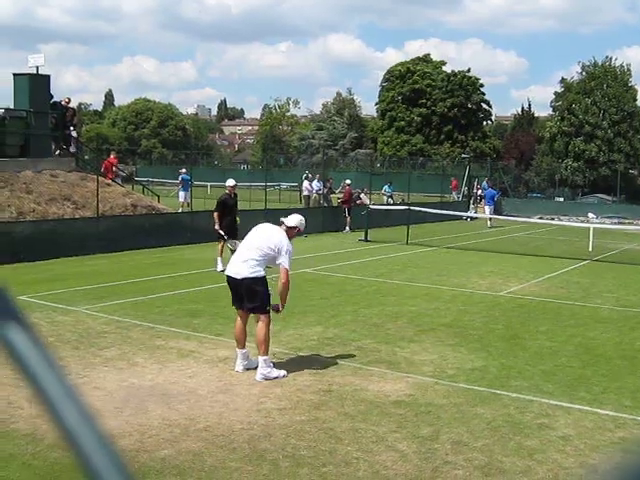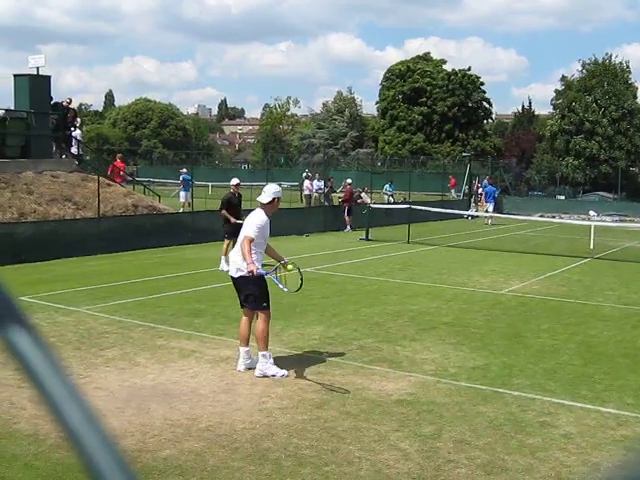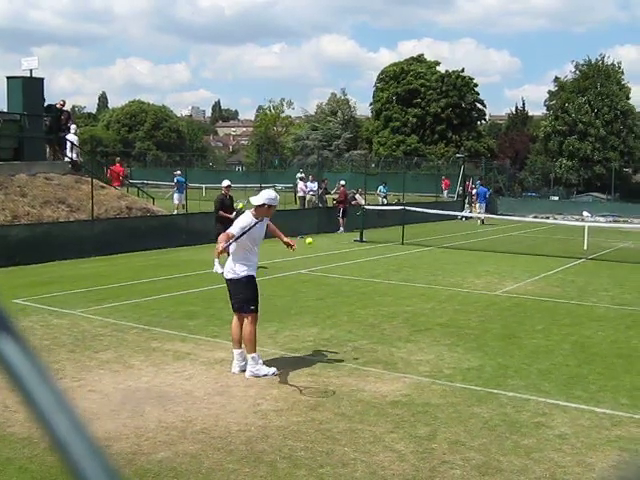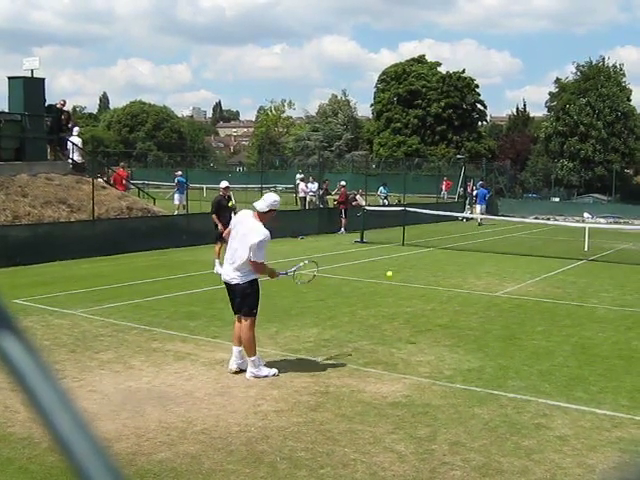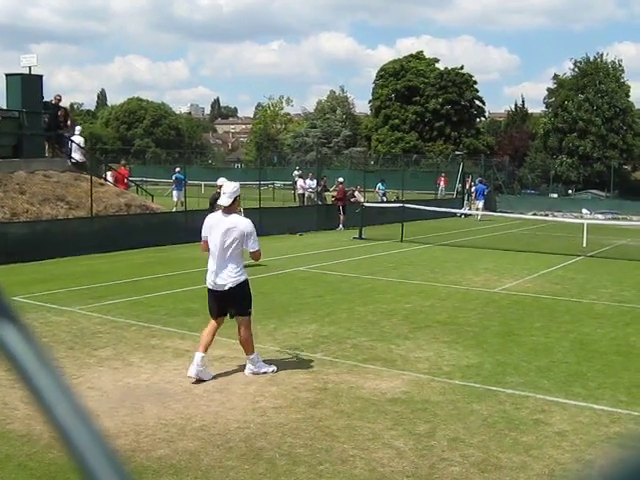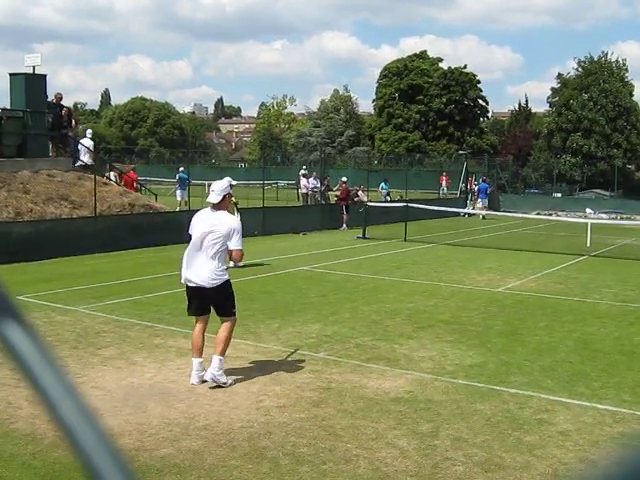
dt=0.4s
person 1, frame 1
left shoulder: (264, 226)
right shoulder: (285, 245)
right elbow: (283, 281)
right wrist: (282, 304)
left hip: (232, 271)
right hip: (250, 275)
left knee: (242, 316)
right knee: (263, 319)
left ankle: (242, 360)
right ankle: (264, 368)
person 1, frame 2
left shoulder: (258, 215)
right shoulder: (261, 219)
left elbow: (264, 246)
right elbow: (245, 242)
left wrist: (282, 261)
right wrist: (250, 263)
left hip: (237, 270)
right hip: (247, 271)
left knee: (248, 313)
right knee: (263, 314)
left ankle: (245, 359)
right ankle: (264, 365)
person 1, frame 3
left shoulder: (261, 218)
right shoulder: (246, 221)
left elbow: (269, 225)
right elbow: (225, 236)
left wrist: (283, 238)
right wrist: (222, 244)
left hip: (242, 273)
right hip: (241, 274)
left knee: (239, 316)
right knee: (250, 317)
left ankle: (238, 361)
right ankle: (253, 366)
person 1, frame 4
left shoulder: (242, 215)
right shoulder: (262, 235)
left elbow: (226, 235)
right elbow: (258, 266)
right wrist: (271, 272)
left hip: (229, 275)
right hip: (244, 279)
left knee: (240, 317)
right knee: (248, 321)
left ankle: (237, 360)
right ankle: (254, 367)
person 1, frame 5
left shoulder: (210, 219)
right shoulder: (245, 224)
left elbow: (205, 247)
right elbow: (256, 256)
left hip: (213, 280)
right hip: (235, 280)
left knee: (215, 321)
right knee: (243, 322)
left ankle: (197, 365)
right ankle: (253, 363)
person 1, frame 6
left shoulder: (198, 216)
right shoulder: (232, 222)
right elbow: (237, 257)
left hip: (192, 277)
right hip: (216, 279)
left knee: (200, 322)
right knee: (228, 321)
left ankle: (197, 371)
right ankle: (215, 369)
